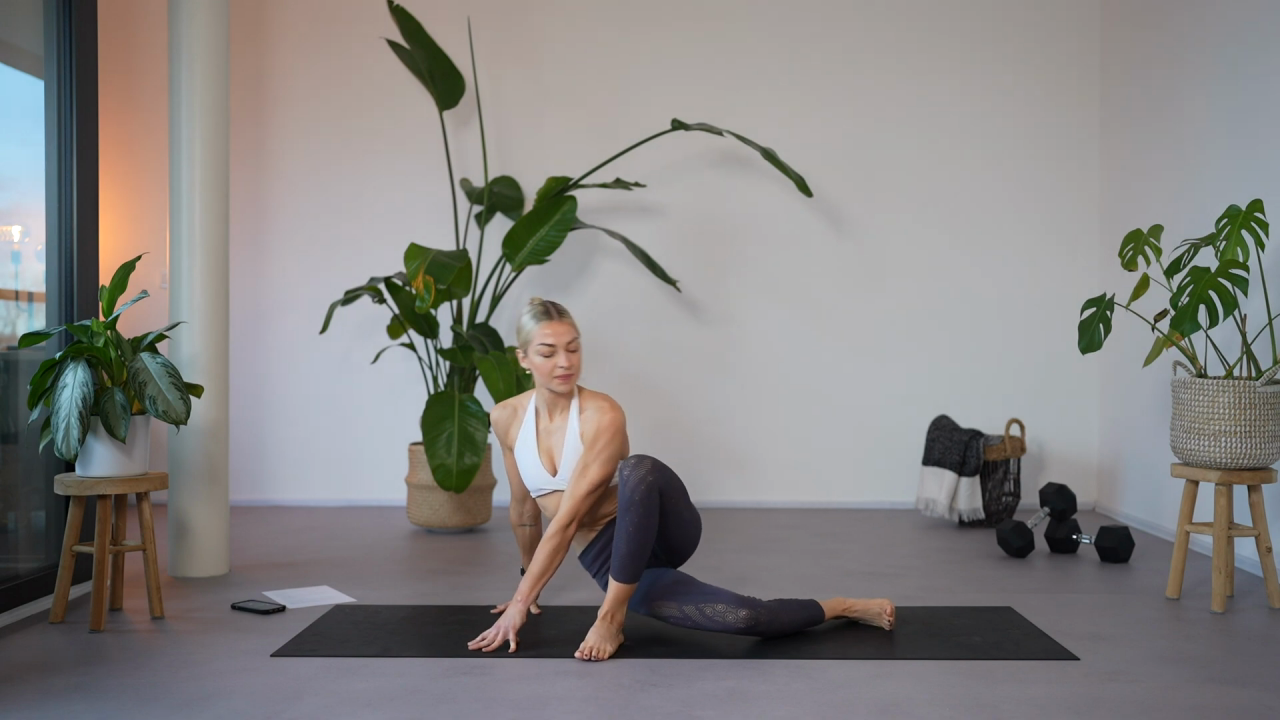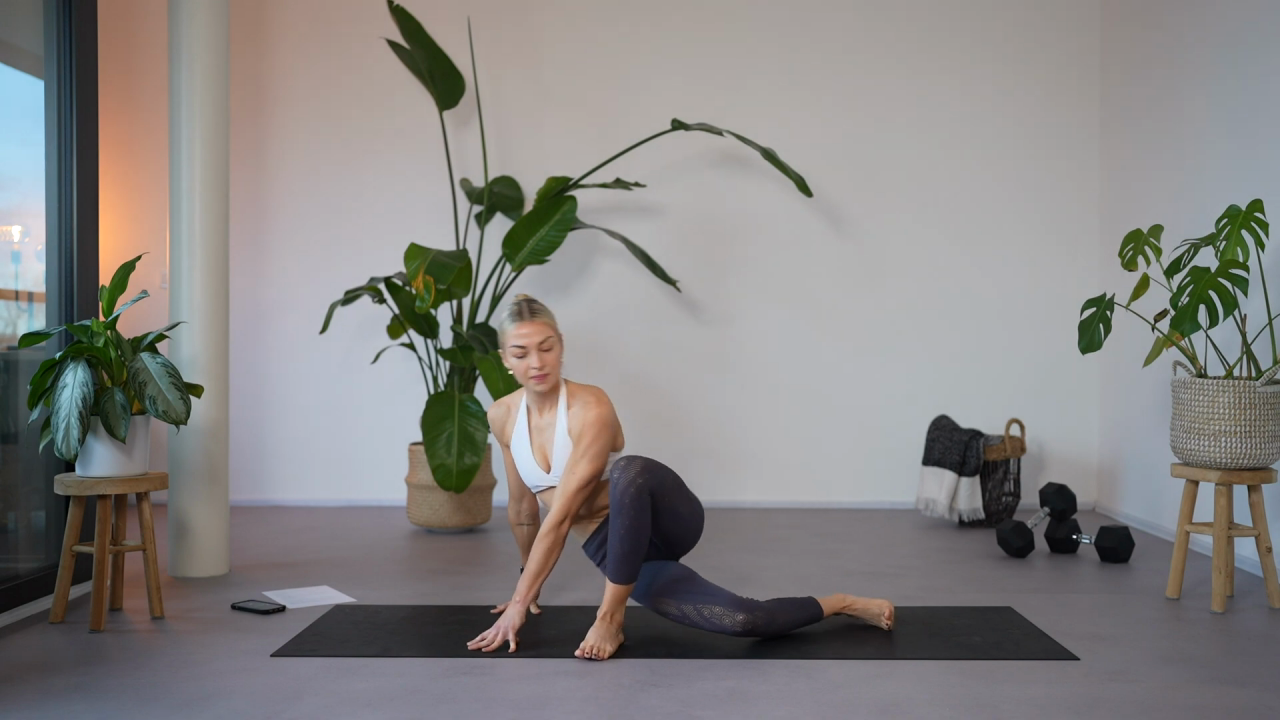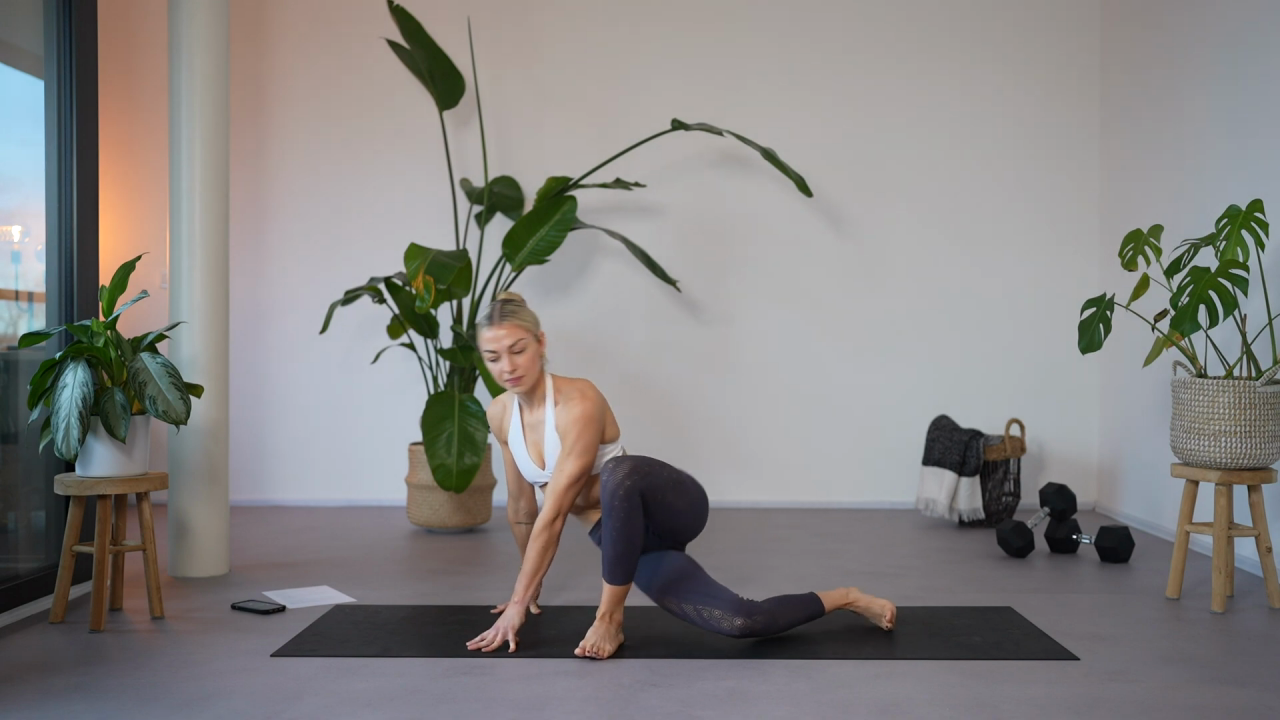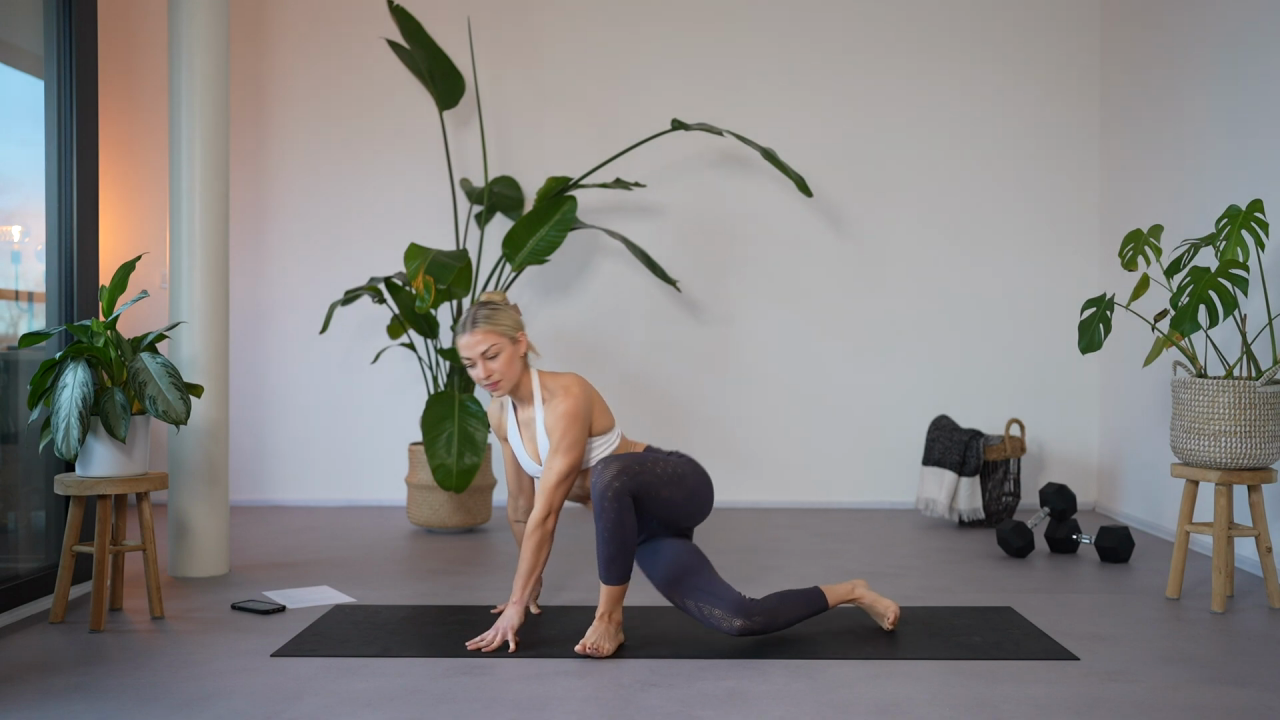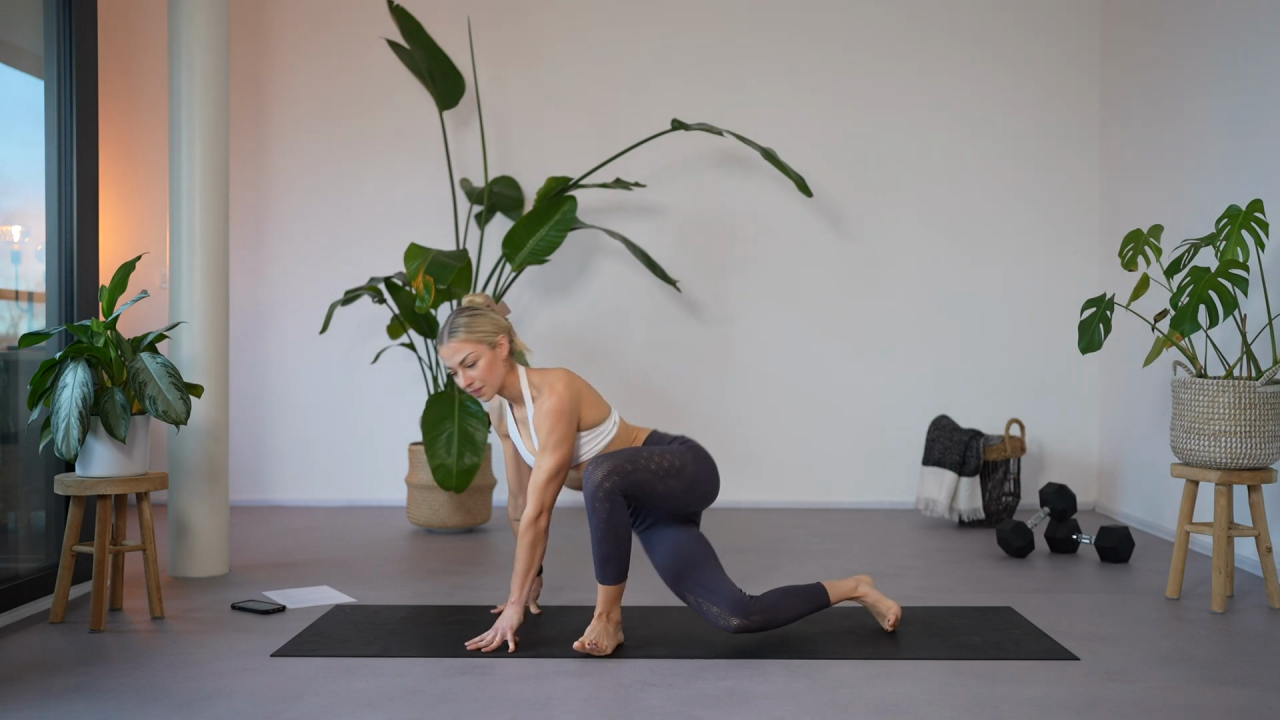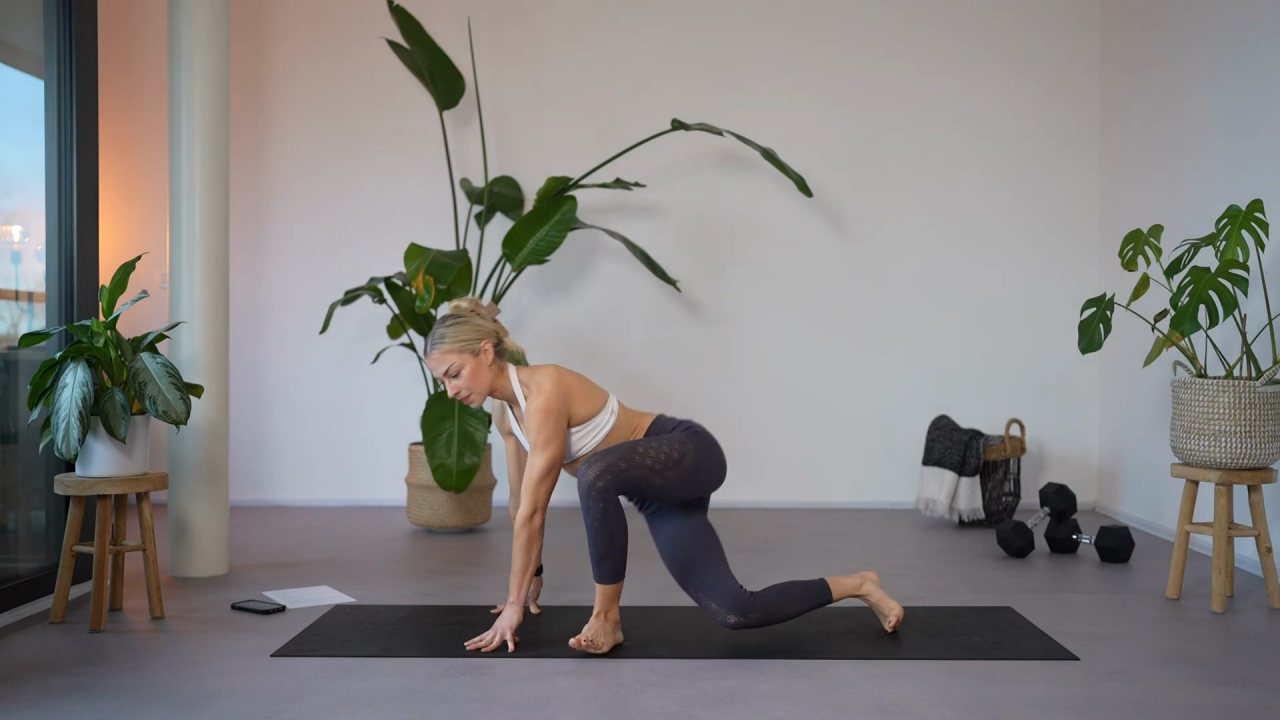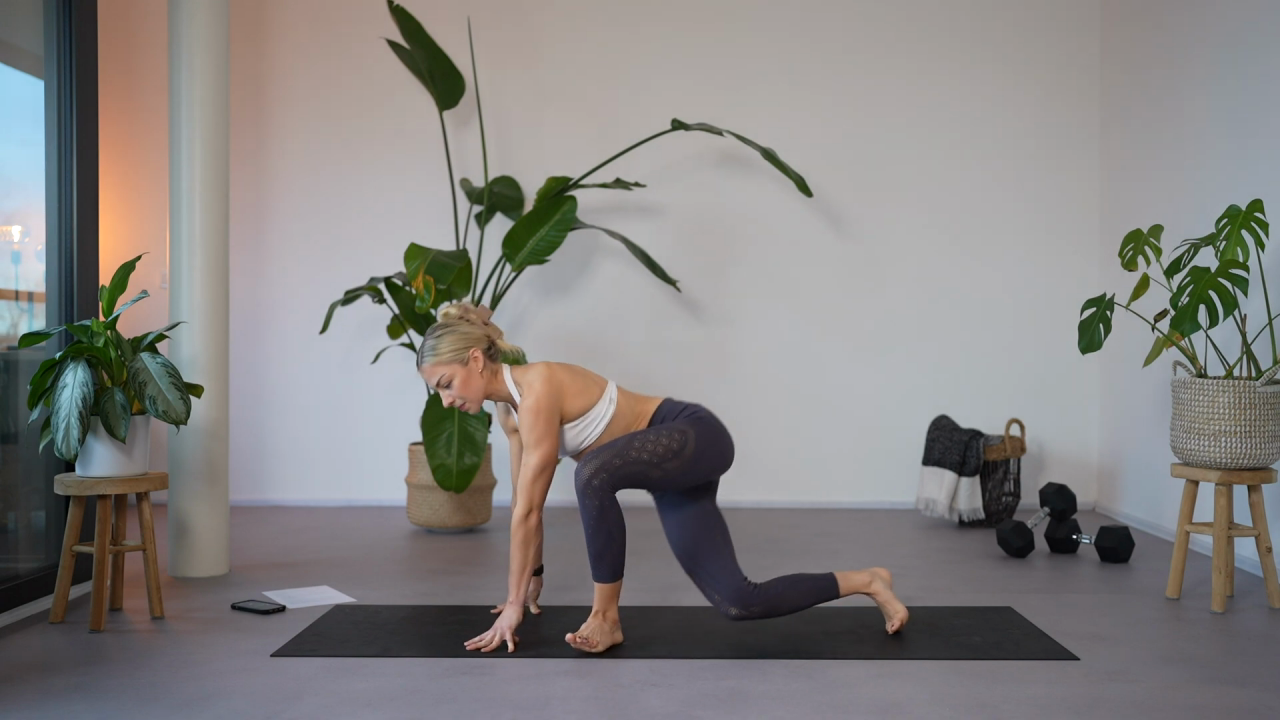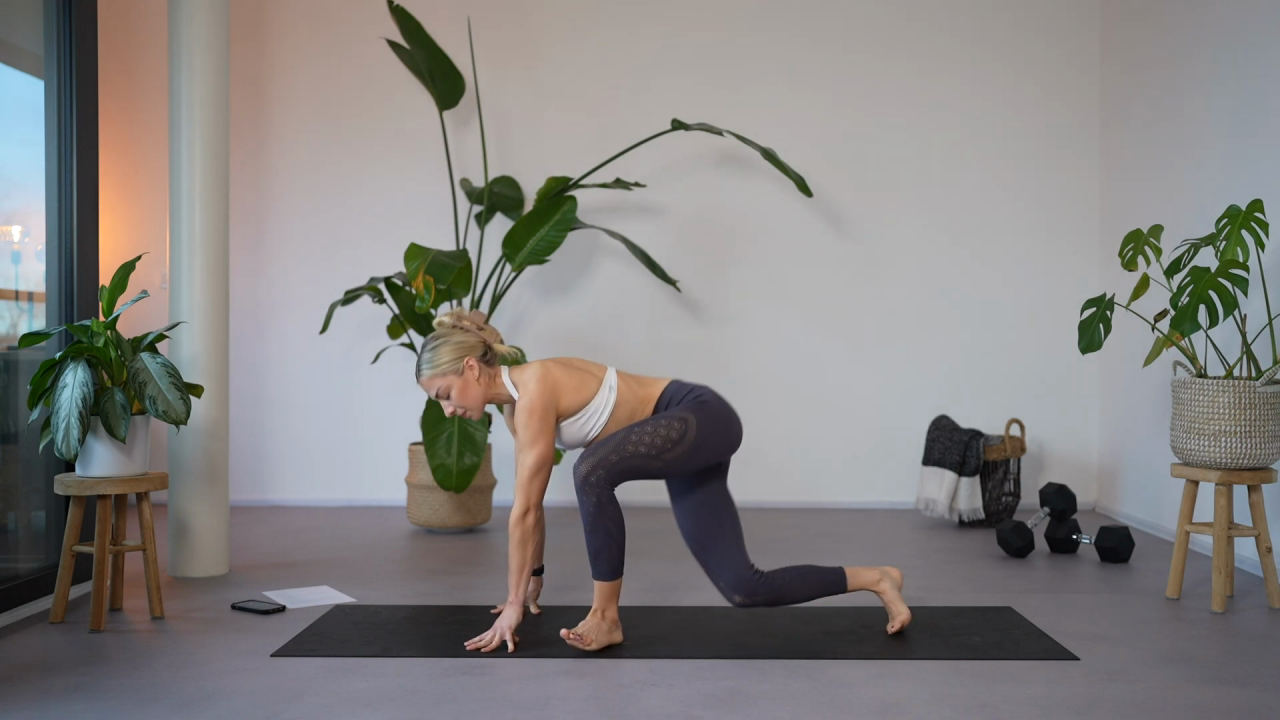
dt=0.1s
person 1, frame 1
left shoulder: (603, 415)
right shoulder: (506, 417)
left elbow: (567, 520)
right elbow: (523, 508)
left wrist: (520, 603)
right wrist: (527, 580)
left hip: (658, 540)
right hip: (611, 563)
left knee: (638, 470)
left ankle: (611, 617)
right ankle: (845, 606)
person 1, frame 2
left shoulder: (591, 406)
right shoulder: (501, 416)
left elbow: (559, 518)
right elbow: (522, 506)
left wrist: (519, 603)
right wrist: (528, 584)
left hip: (663, 526)
right hip: (622, 551)
left knee: (627, 474)
left ankle: (610, 619)
right ankle: (844, 604)
person 1, frame 3
left shoulder: (579, 401)
right shoulder: (499, 414)
left elbow: (552, 516)
right elbow: (520, 505)
left wrist: (518, 604)
right wrist: (526, 585)
left hip: (667, 516)
right hip: (626, 540)
left knee: (617, 473)
right knee: (741, 622)
left ankle: (610, 618)
right ankle: (845, 599)
person 1, frame 4
left shoulder: (566, 396)
right shoulder: (500, 413)
left elbow: (545, 514)
right elbow: (520, 504)
left wrist: (517, 604)
right wrist: (527, 586)
left hip: (677, 492)
right hip: (640, 528)
left knee: (608, 477)
right knee: (739, 620)
left ankle: (610, 618)
right ankle: (849, 592)
person 1, frame 5
left shoulder: (553, 392)
right shoulder: (500, 409)
left elbow: (537, 512)
right elbow: (519, 501)
left wrist: (515, 606)
right wrist: (529, 580)
left hip: (685, 474)
right hip: (645, 511)
left knee: (600, 477)
right knee: (738, 617)
left ankle: (608, 618)
right ankle: (852, 589)
person 1, frame 6
left shoulder: (543, 391)
right shoulder: (506, 410)
left elbow: (533, 512)
right elbow: (521, 502)
left wrist: (514, 605)
right wrist: (531, 578)
left hip: (687, 453)
right hip: (658, 492)
left knee: (596, 477)
right knee: (734, 612)
left ankle: (606, 618)
right ankle: (857, 585)
person 1, frame 7
left shoulder: (536, 389)
right shoulder: (509, 406)
left elbow: (529, 511)
right elbow: (522, 504)
left wrist: (513, 606)
right wrist: (531, 577)
left hip: (695, 440)
right hip: (667, 469)
left knee: (592, 475)
right knee: (738, 603)
left ankle: (605, 618)
right ankle: (865, 581)
person 1, frame 8
left shoulder: (532, 391)
right shoulder: (516, 405)
left elbow: (523, 511)
right elbow: (532, 504)
left wrist: (514, 605)
right wrist: (531, 576)
left hip: (700, 417)
right hip: (689, 434)
left knee: (593, 472)
right knee: (743, 589)
left ankle: (606, 617)
right ankle: (876, 579)
